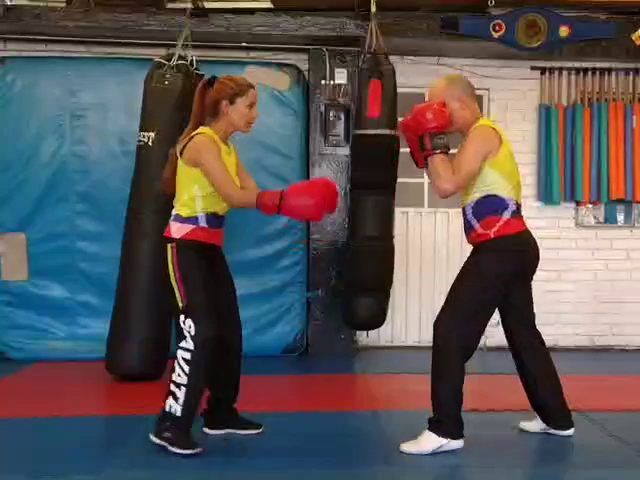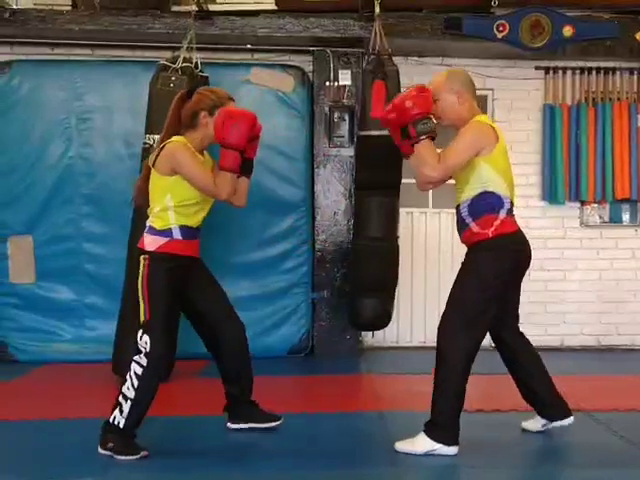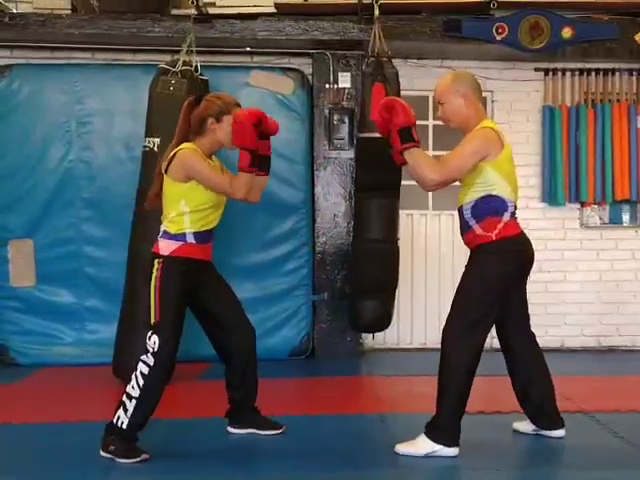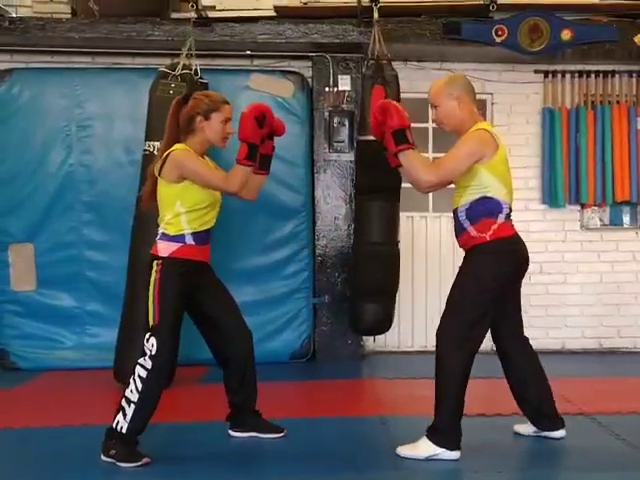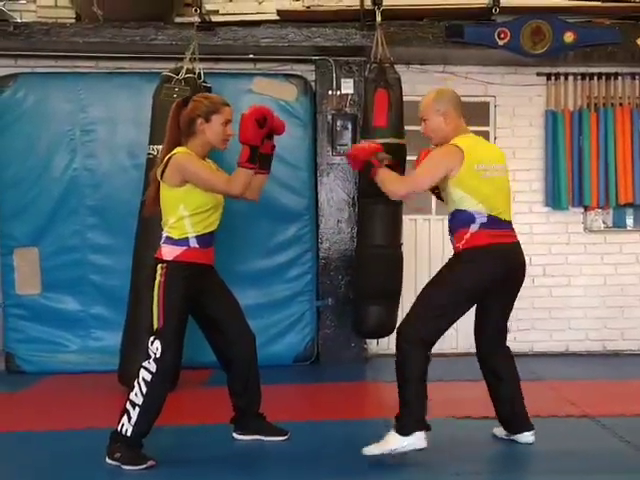
dt=0.4s
person 1, frame 1
left shoulder: (482, 133)
right shoulder: (481, 137)
left elbow: (448, 185)
right elbow: (443, 187)
left wrist: (435, 140)
right wrist: (424, 149)
left hip: (500, 250)
right hip: (513, 248)
left knee: (451, 330)
right knee: (522, 331)
left ankle: (445, 429)
right ankle: (557, 418)
person 1, frame 2
left shoulder: (478, 129)
right shoulder: (476, 134)
left elbow: (432, 172)
right elbow: (426, 178)
left wrist: (420, 126)
right wrist: (408, 138)
left hip: (494, 249)
right hip: (504, 248)
left knee: (455, 334)
right knee: (506, 331)
left ankle: (442, 435)
right ankle: (553, 410)
person 1, frame 3
left shoulder: (484, 135)
right shoulder: (478, 139)
left elbow: (435, 176)
right elbow: (430, 181)
left wrist: (406, 137)
right wrist: (401, 145)
left hip: (498, 252)
right hip: (506, 251)
left knee: (460, 337)
right knee: (516, 334)
left ankle: (442, 435)
right ankle: (546, 418)
person 1, frame 4
left shoulder: (478, 137)
right shoulder: (474, 140)
left elbow: (429, 177)
right elbow: (425, 182)
left wrist: (400, 139)
right wrist: (396, 147)
left hip: (492, 254)
right hip: (501, 253)
left knee: (454, 339)
right knee: (510, 337)
left ankle: (444, 439)
right ankle: (547, 419)
person 1, frame 5
left shoulder: (449, 152)
right shoulder: (493, 151)
left elbow: (400, 191)
left wrist: (371, 163)
left hip: (478, 259)
right hip: (510, 256)
left knee: (414, 333)
right knee: (492, 341)
left ankle: (409, 427)
right ankle: (517, 425)
person 2, frame 1
left shoulder: (226, 147)
right shoulder: (202, 141)
left elbow: (250, 193)
right elbow: (234, 197)
left wrist: (300, 197)
right wrist: (289, 200)
left hip: (210, 248)
right hip: (187, 247)
left knee: (229, 332)
right knee: (201, 332)
left ankle: (221, 413)
right ankle: (171, 425)
person 2, frame 2
left shoulder: (203, 157)
right shoulder: (175, 149)
left elbow: (239, 198)
right elbow: (221, 192)
left wrist: (245, 151)
right wrist: (231, 147)
left hip: (189, 260)
right hip: (160, 259)
left knee: (230, 331)
right knee: (155, 349)
left ankle: (241, 408)
right ankle: (115, 433)
person 2, frame 3
left shoulder: (210, 162)
right shoulder: (187, 156)
left elbow: (253, 194)
right elbow: (237, 191)
left wrist: (260, 148)
right wrist: (247, 148)
left hip: (201, 264)
right hip: (173, 264)
left knee: (241, 334)
right knee: (161, 351)
left ankle: (243, 413)
right ankle: (117, 435)
person 2, frame 4
left shoulder: (204, 162)
right shoulder: (179, 156)
left elbow: (249, 192)
right elbow: (232, 185)
left wrist: (264, 148)
right wrist: (249, 143)
left hip: (199, 266)
right hip: (171, 267)
left knee: (238, 338)
right knee: (159, 354)
left ankle: (244, 417)
right ankle: (118, 440)
person 2, frame 5
left shoulder: (205, 164)
right shoulder: (180, 160)
left elbow: (251, 192)
right elbow: (234, 187)
left wrist: (264, 148)
right wrist: (250, 145)
left hip: (203, 269)
right hip: (176, 270)
left knee: (241, 341)
right knee: (164, 357)
left ankle: (248, 420)
right ankle: (122, 443)
